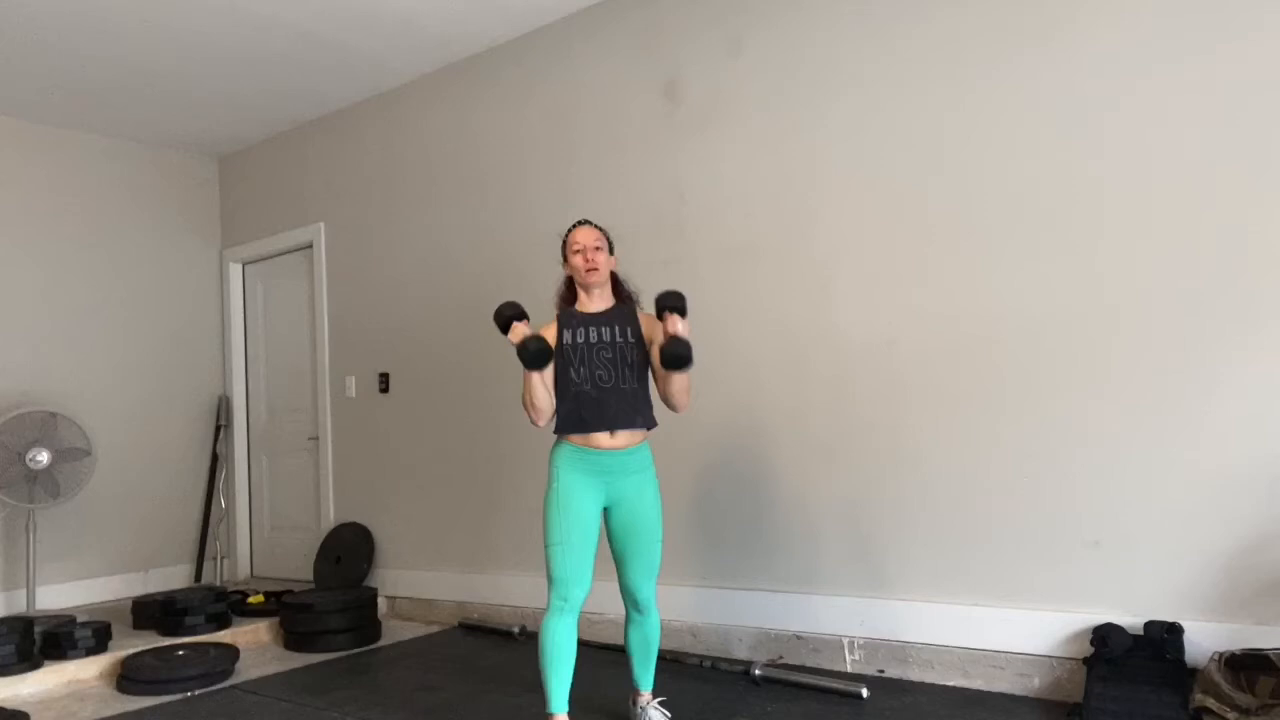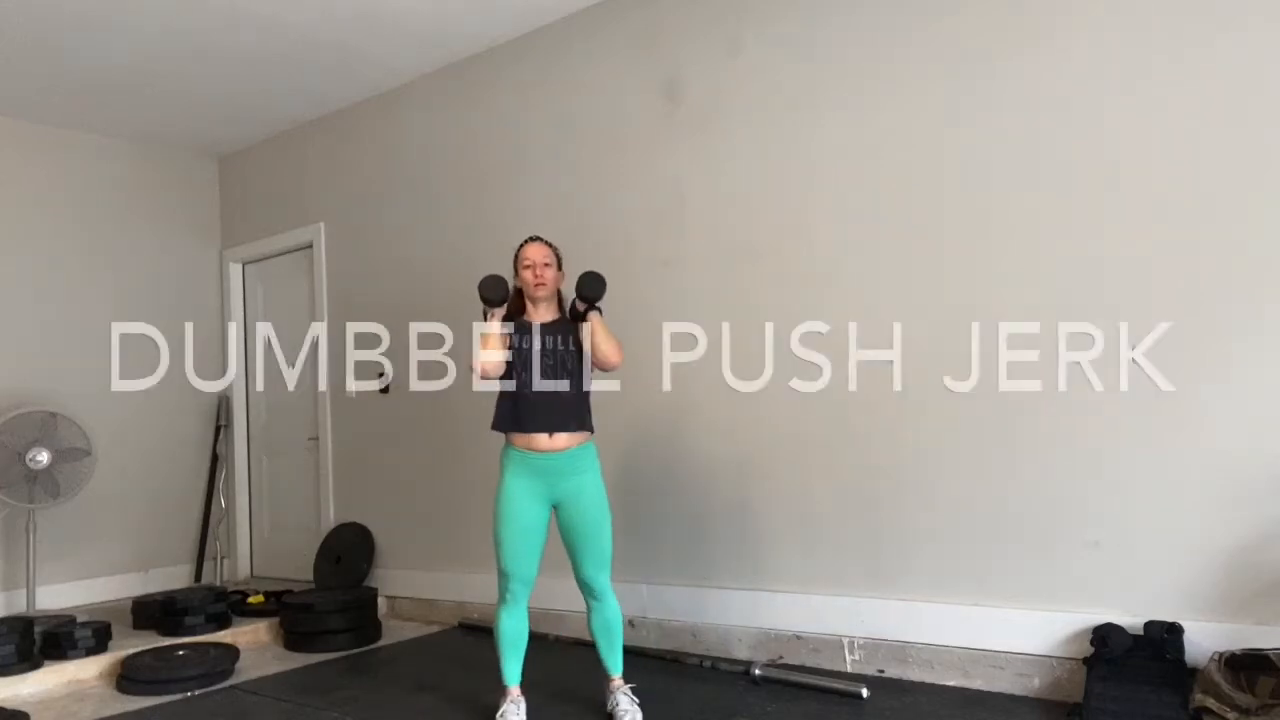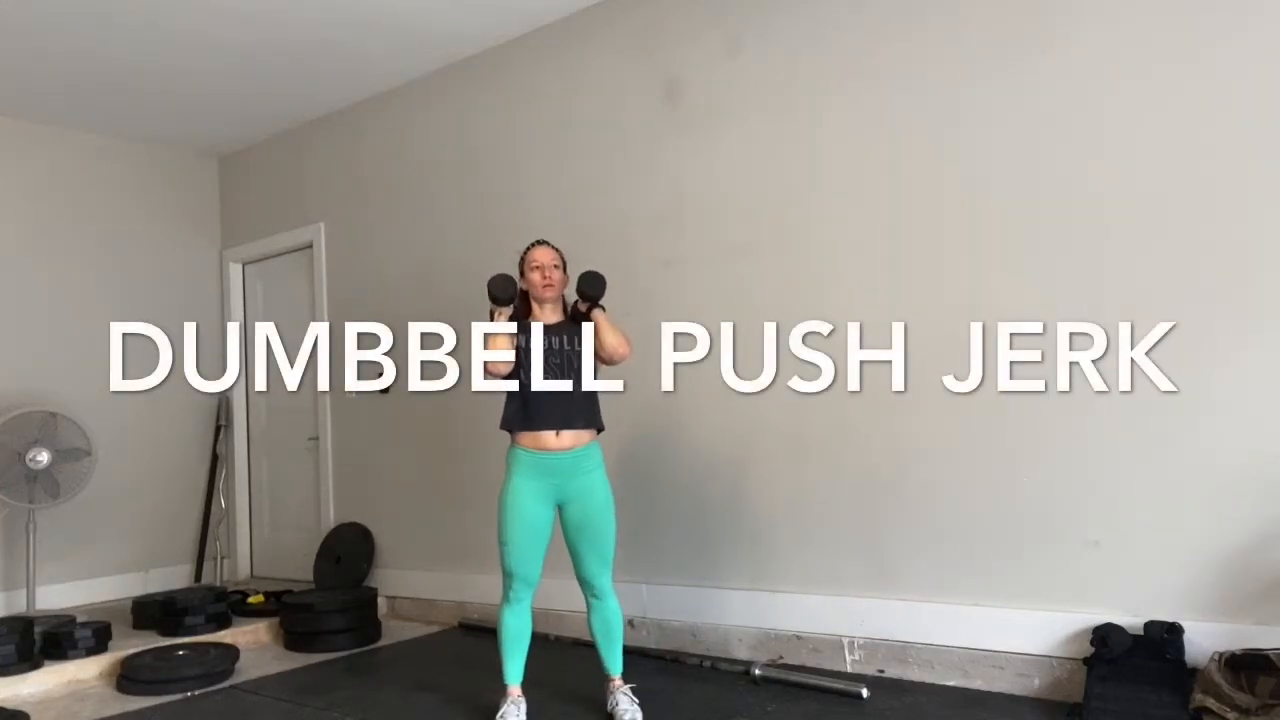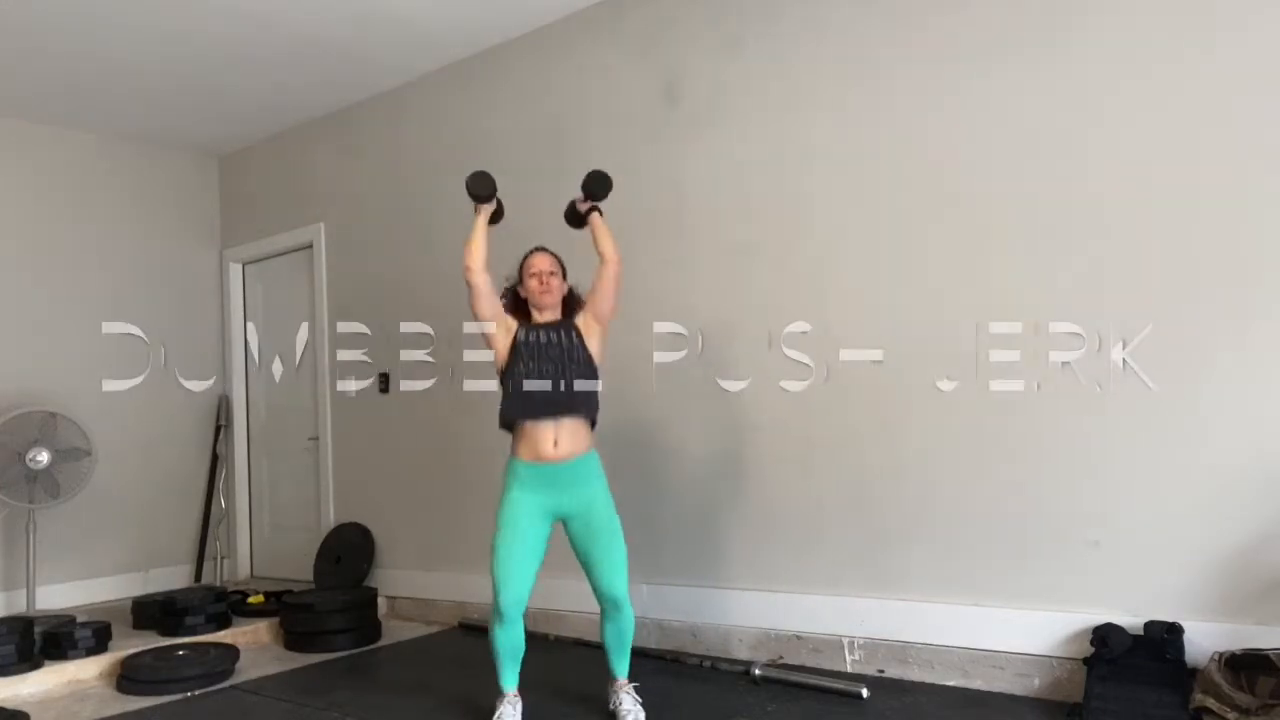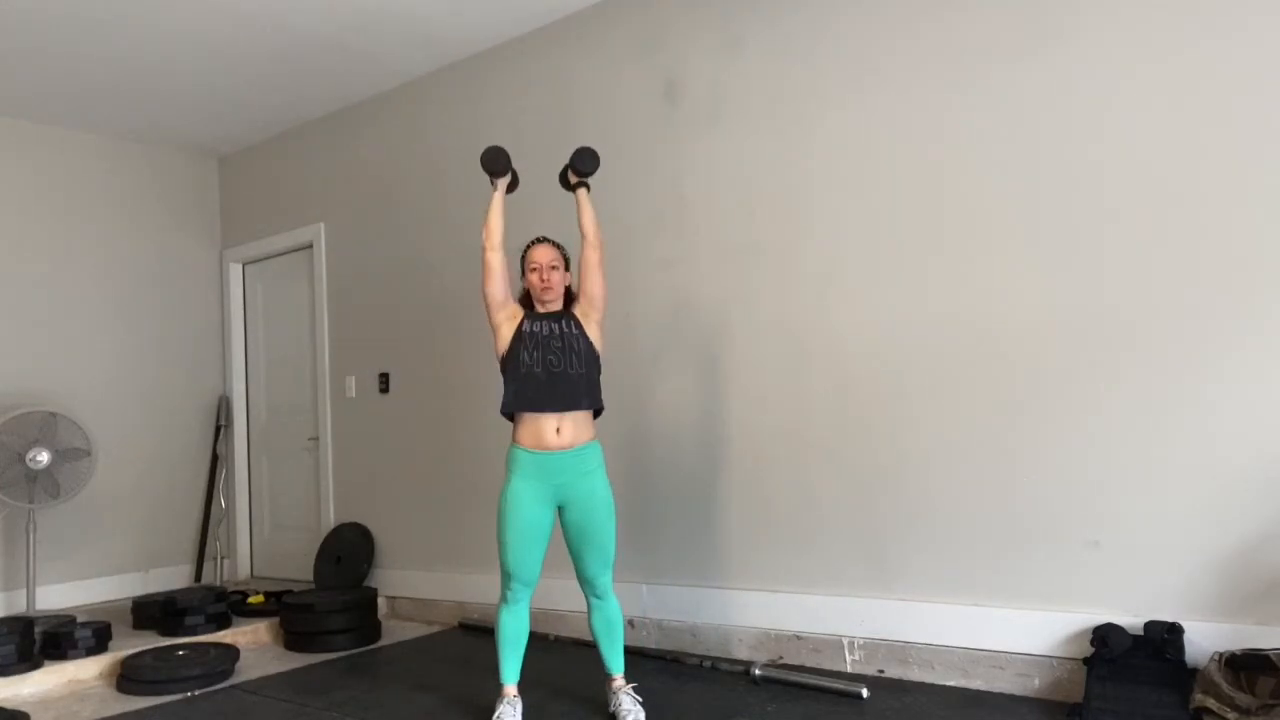
dt=1s
person 1, frame 1
left shoulder: (642, 320)
right shoulder: (556, 330)
left elbow: (677, 400)
right elbow: (540, 415)
right wrist: (529, 363)
left hip: (634, 468)
right hip: (576, 467)
left knee: (642, 596)
right knee: (566, 595)
person 1, frame 2
left shoulder: (579, 329)
right shoulder: (508, 331)
left elbow: (612, 359)
right elbow: (487, 368)
left wrist: (590, 311)
right wrist: (495, 315)
left hip: (579, 467)
right hip: (522, 470)
left knee: (596, 584)
right knee: (514, 587)
person 1, frame 3
left shoulder: (583, 329)
right shoulder: (512, 330)
left elbow: (619, 352)
right elbow: (496, 366)
left wrist: (594, 309)
right wrist: (500, 315)
left hip: (584, 468)
right hip: (528, 470)
left knee: (598, 584)
right knee: (518, 587)
person 1, frame 4
left shoulder: (584, 328)
right shoulder: (508, 333)
left elbow: (611, 266)
right elbow: (475, 273)
left wrist: (593, 214)
right wrist: (483, 217)
left hip: (584, 479)
right hip: (526, 484)
left knee: (614, 594)
right knee: (508, 601)
person 1, frame 5
left shoulder: (585, 318)
right shoulder: (511, 322)
left elbow: (596, 250)
right elbow: (490, 254)
left wrist: (581, 190)
right wrist: (499, 191)
left hip: (584, 467)
right hip: (527, 470)
left knee: (599, 585)
right knee: (517, 587)
